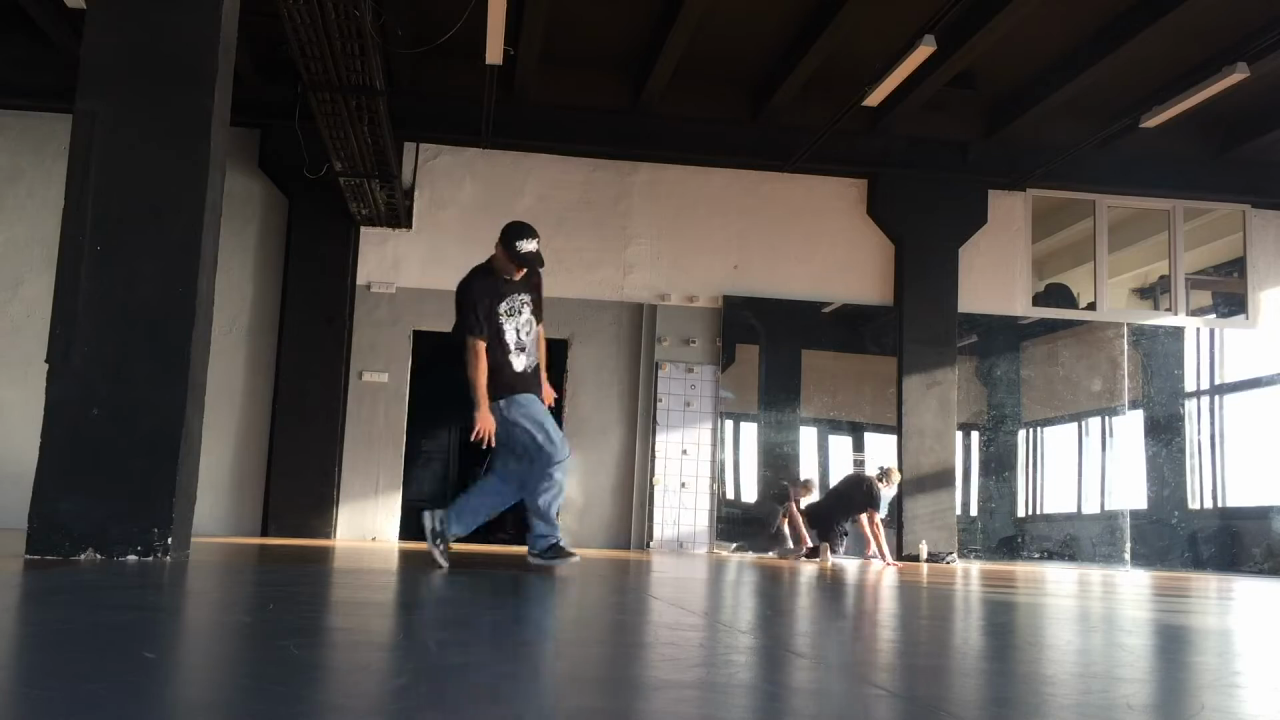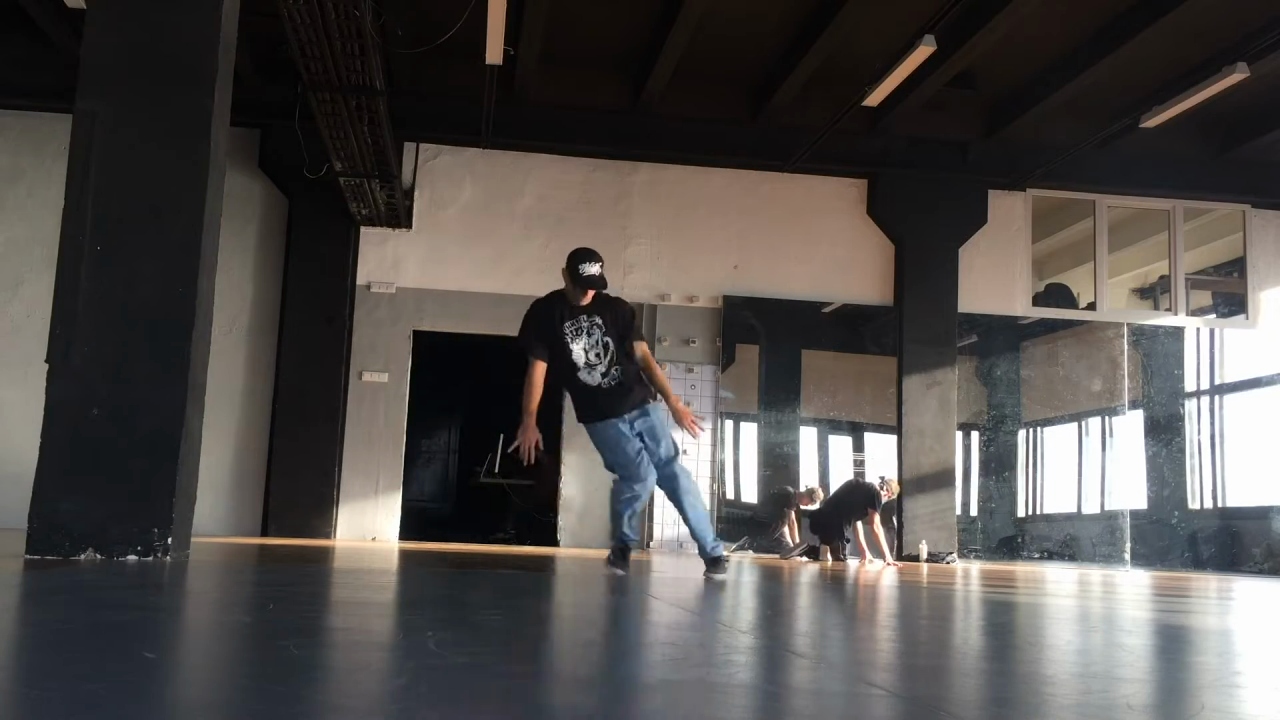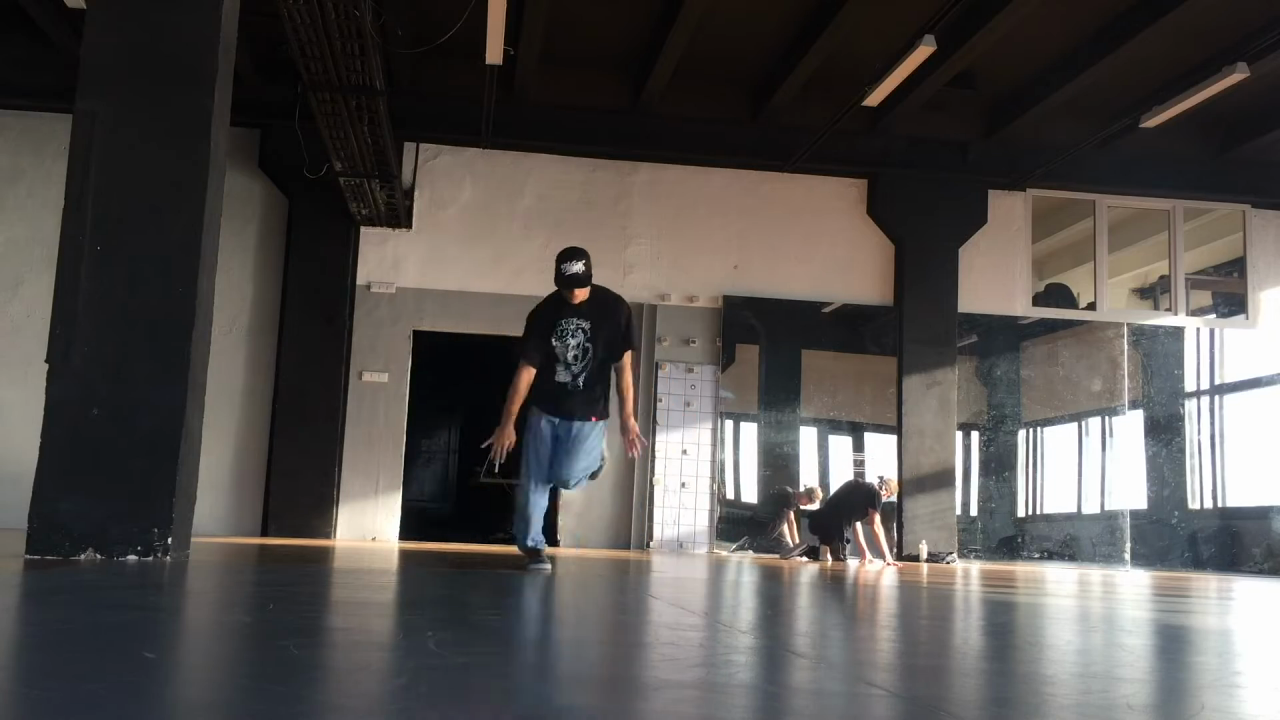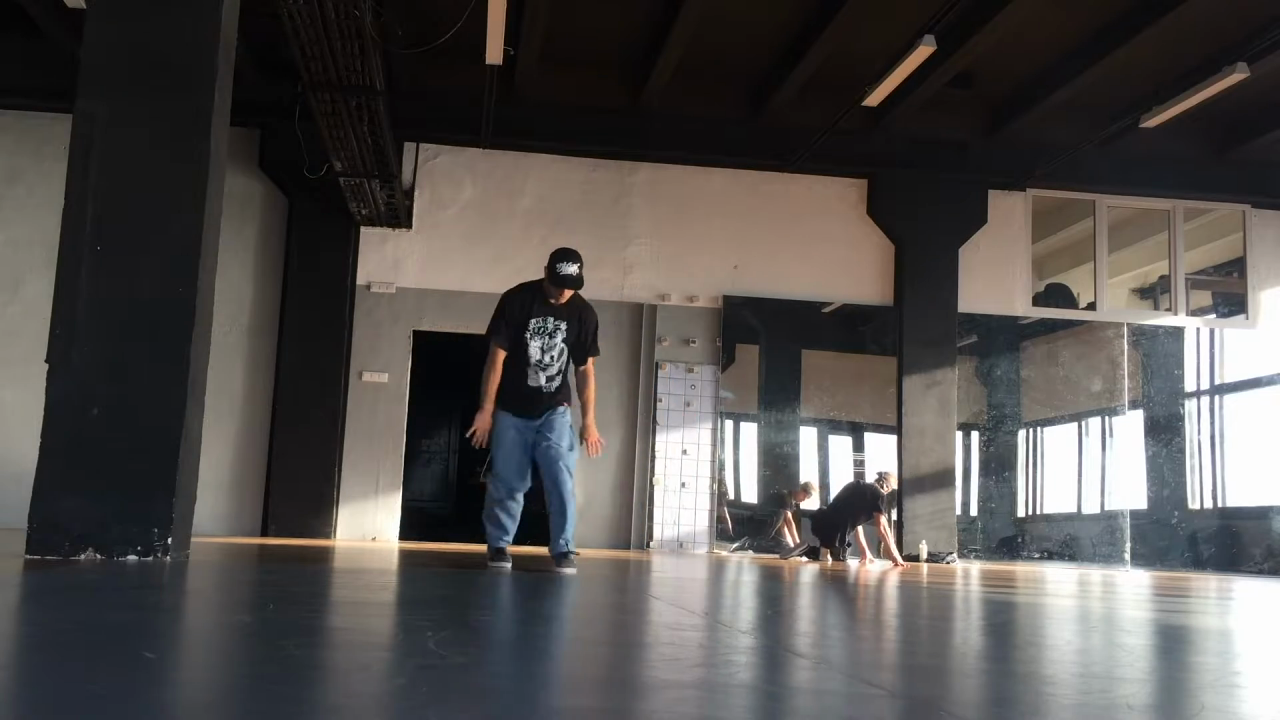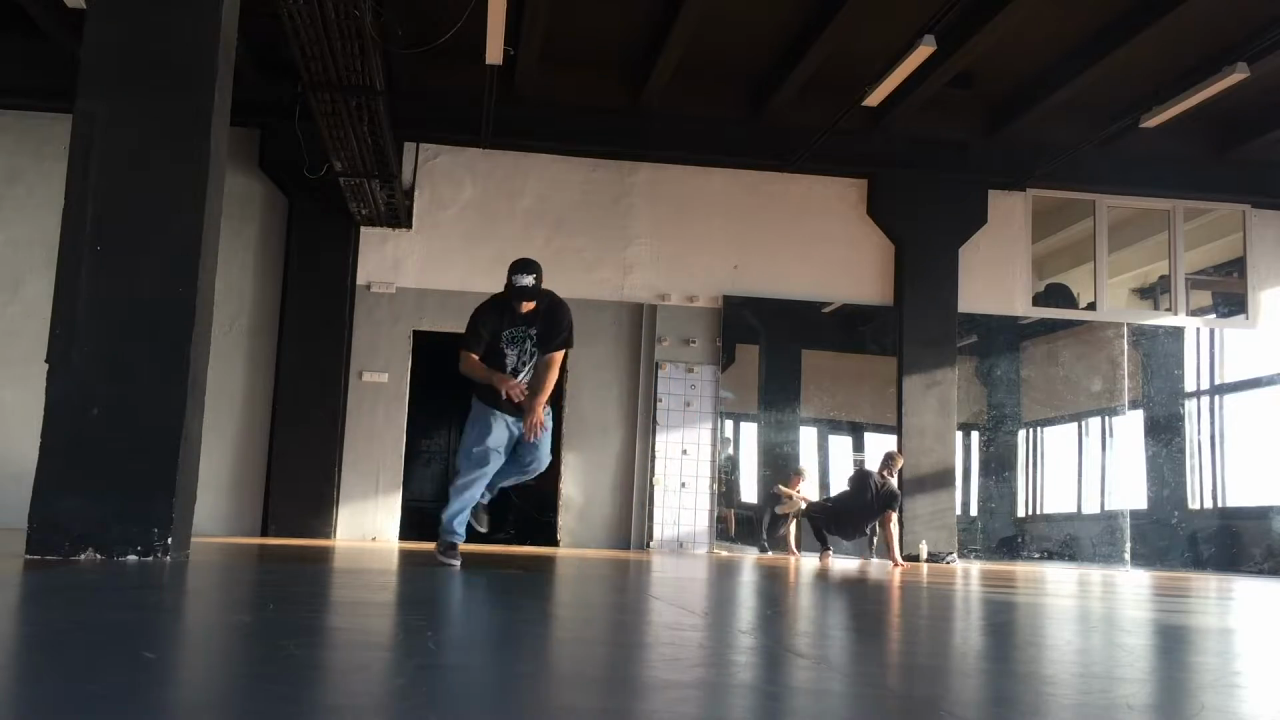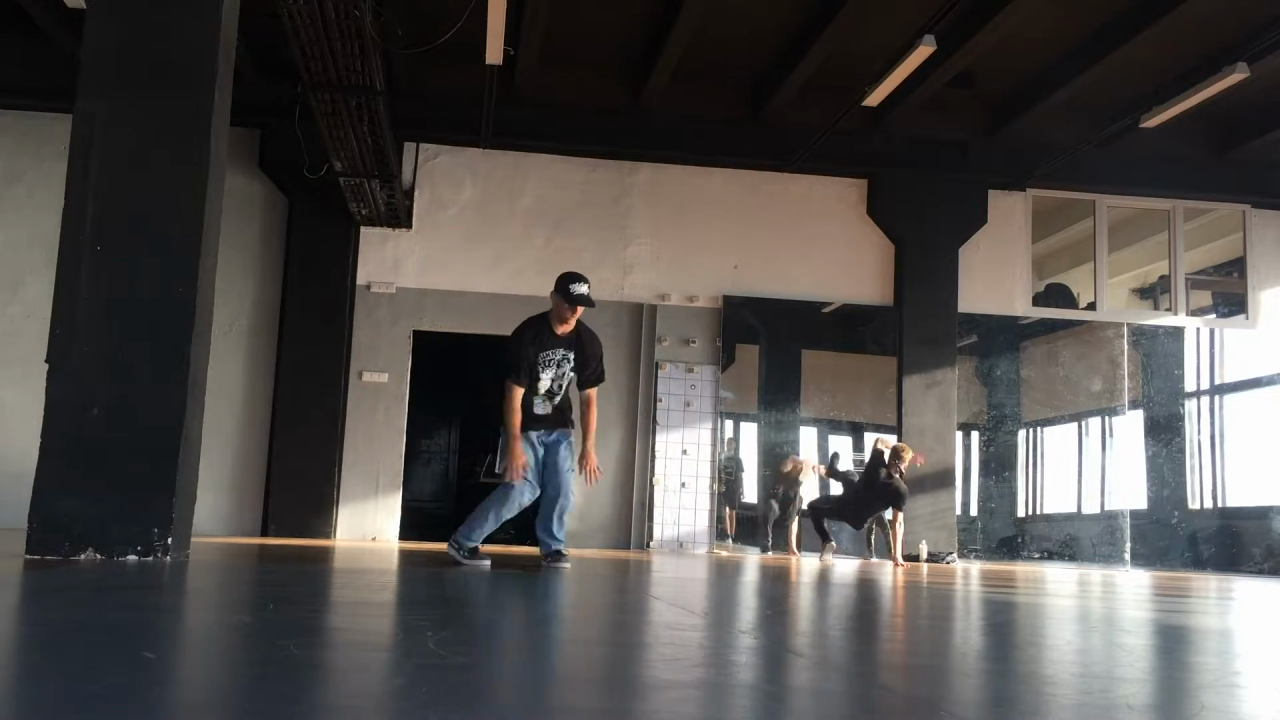
dt=0.4s
person 1, frame 1
left shoulder: (530, 280)
right shoulder: (475, 287)
right elbow: (477, 351)
left wrist: (542, 380)
right wrist: (483, 407)
left hip: (528, 391)
right hip: (506, 395)
left knee: (511, 474)
right knee: (555, 459)
left ankle: (444, 524)
right ankle: (543, 542)
person 1, frame 2
left shoulder: (615, 308)
right shoulder: (543, 315)
left elbow: (642, 357)
right elbow: (536, 372)
left wrist: (673, 403)
right wrist: (529, 423)
left hip: (641, 405)
right hip: (601, 417)
left knee: (673, 473)
right knee: (637, 478)
left ankle: (712, 551)
right ankle: (623, 542)
person 1, frame 3
left shoulder: (614, 308)
right shoulder: (545, 313)
left elbow: (623, 367)
right elbow: (527, 369)
left wrist: (628, 419)
right wrist: (507, 424)
left hip: (587, 413)
right hip: (545, 410)
left knee: (568, 475)
right knee: (533, 480)
left ankle: (592, 455)
right ankle: (532, 545)
person 1, frame 4
left shoulder: (584, 314)
right shoulder: (516, 301)
left elbow: (586, 370)
right elbow: (497, 358)
left wrist: (589, 420)
right wrist: (487, 411)
left hip: (554, 409)
right hip: (510, 409)
left knee: (558, 470)
right knee: (509, 480)
left ankle: (562, 548)
right ankle: (499, 543)
person 1, frame 5
left shoulder: (556, 311)
right shoulder: (489, 312)
left elbow: (553, 364)
right elbow: (467, 362)
left wrist: (539, 405)
right wrist: (500, 381)
left hip: (532, 404)
right hip: (491, 405)
left knee: (537, 460)
right knee: (481, 464)
left ankle: (482, 493)
right ankle: (449, 536)
person 1, frame 6
left shoulder: (588, 341)
right shoulder: (528, 335)
left elbow: (589, 397)
right elbow: (513, 393)
left wrist: (589, 448)
right wrist: (515, 444)
left hip: (559, 426)
right hip: (526, 426)
left knee: (561, 486)
right knee: (522, 489)
left ankle: (551, 546)
right ankle: (464, 541)
